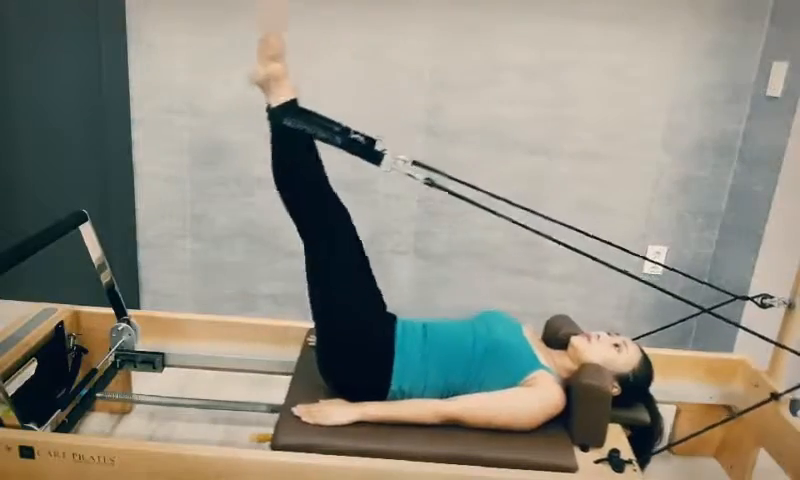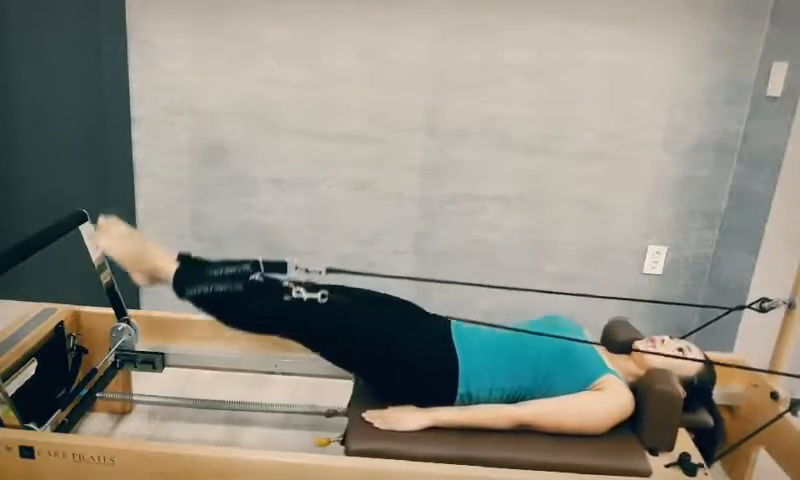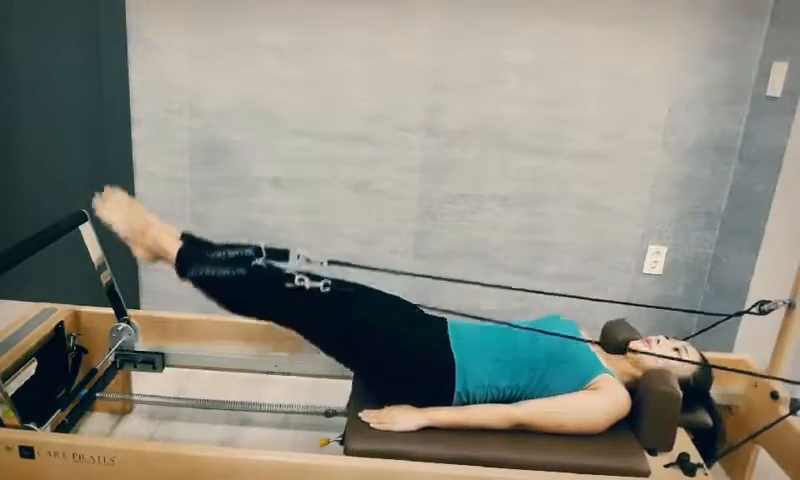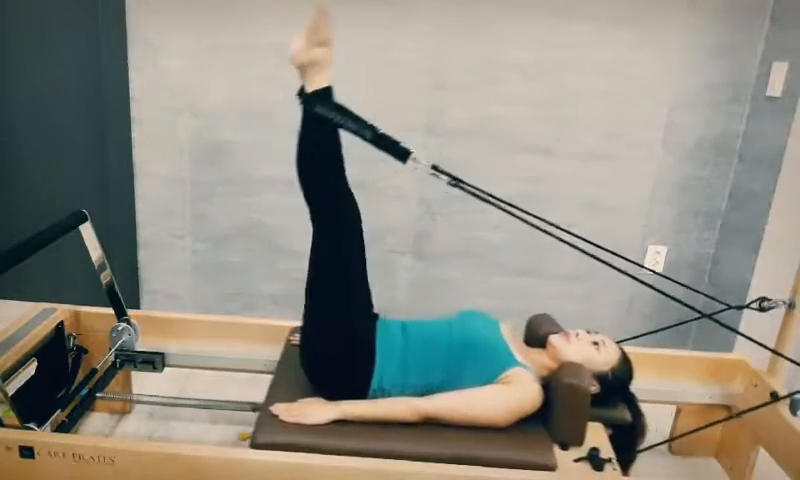
dt=1s
person 1, frame 1
left shoulder: (548, 396)
right shoulder: (528, 340)
left elbow: (445, 411)
left wrist: (353, 411)
left hip: (368, 369)
right hip: (387, 339)
left knee: (327, 227)
right knee: (327, 219)
left ankle: (283, 95)
person 1, frame 2
left shoulder: (616, 401)
right shoulder: (597, 354)
left elbow: (519, 415)
left wrist: (426, 416)
left hip: (440, 378)
right hip: (442, 337)
left knee: (297, 312)
right knee: (302, 296)
left ankle: (166, 267)
right ankle: (168, 264)
person 1, frame 3
left shoulder: (612, 401)
right shoulder: (590, 350)
left elbow: (513, 413)
left wrist: (423, 416)
left hip: (437, 375)
right hip: (439, 336)
left knee: (298, 299)
right knee: (297, 284)
left ankle: (171, 251)
right ankle: (172, 244)
person 1, frame 4
left shoulder: (525, 393)
right shoulder: (511, 345)
left elbow: (425, 409)
left wrist: (333, 410)
left hip: (348, 370)
right hip: (371, 338)
left knee: (335, 218)
